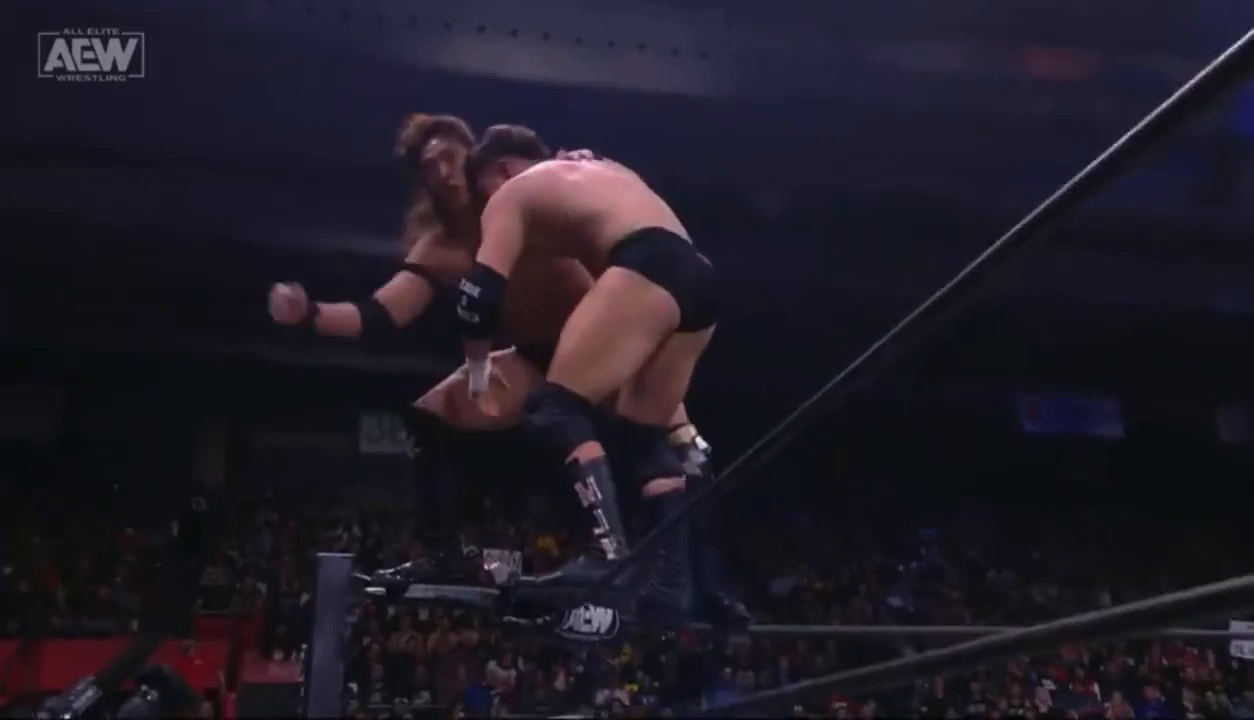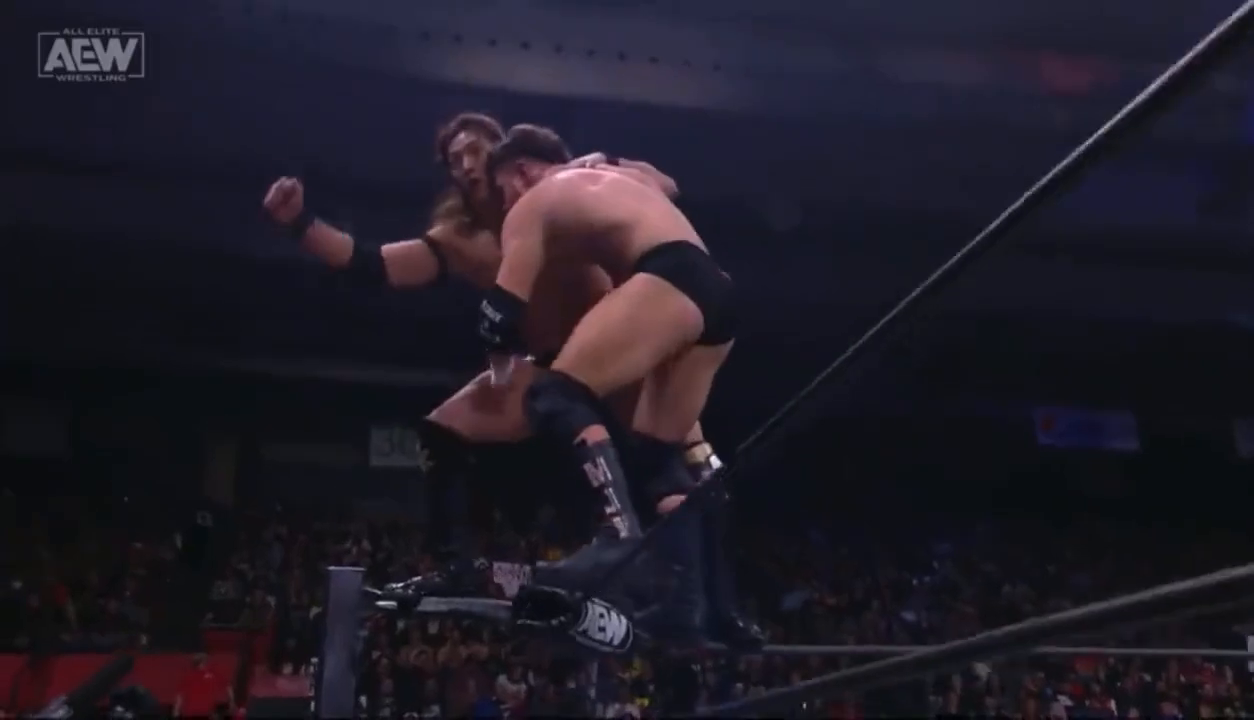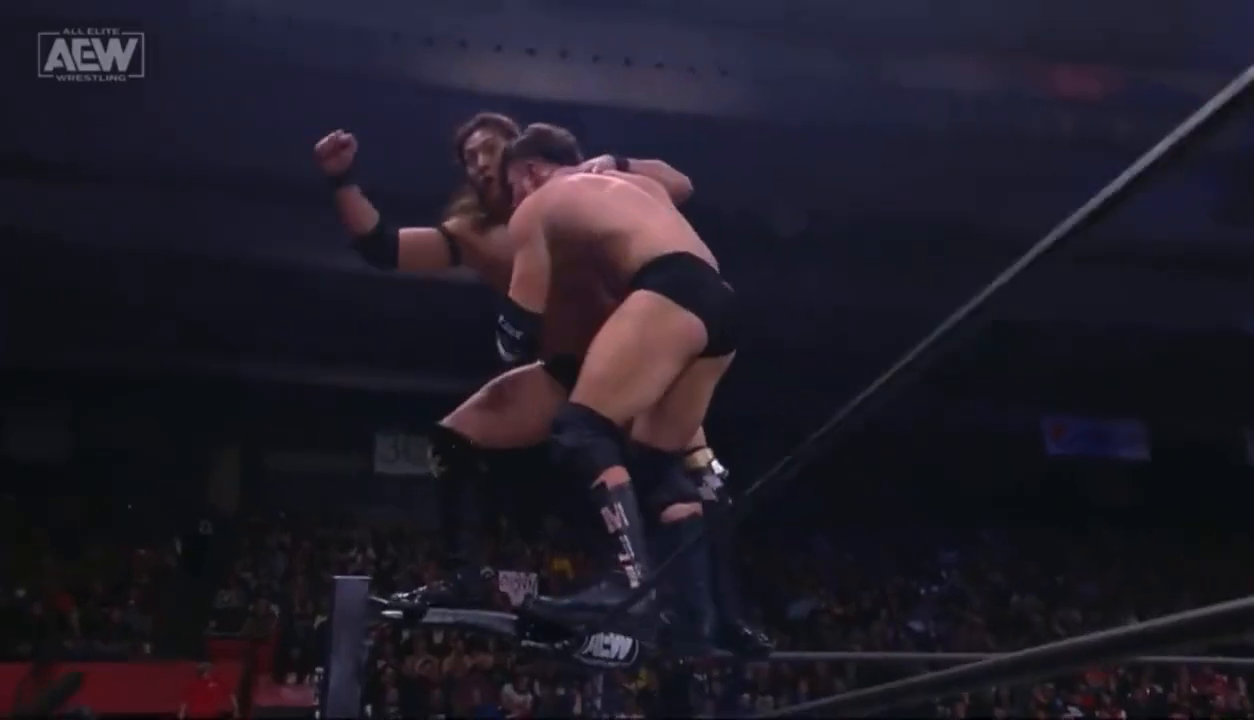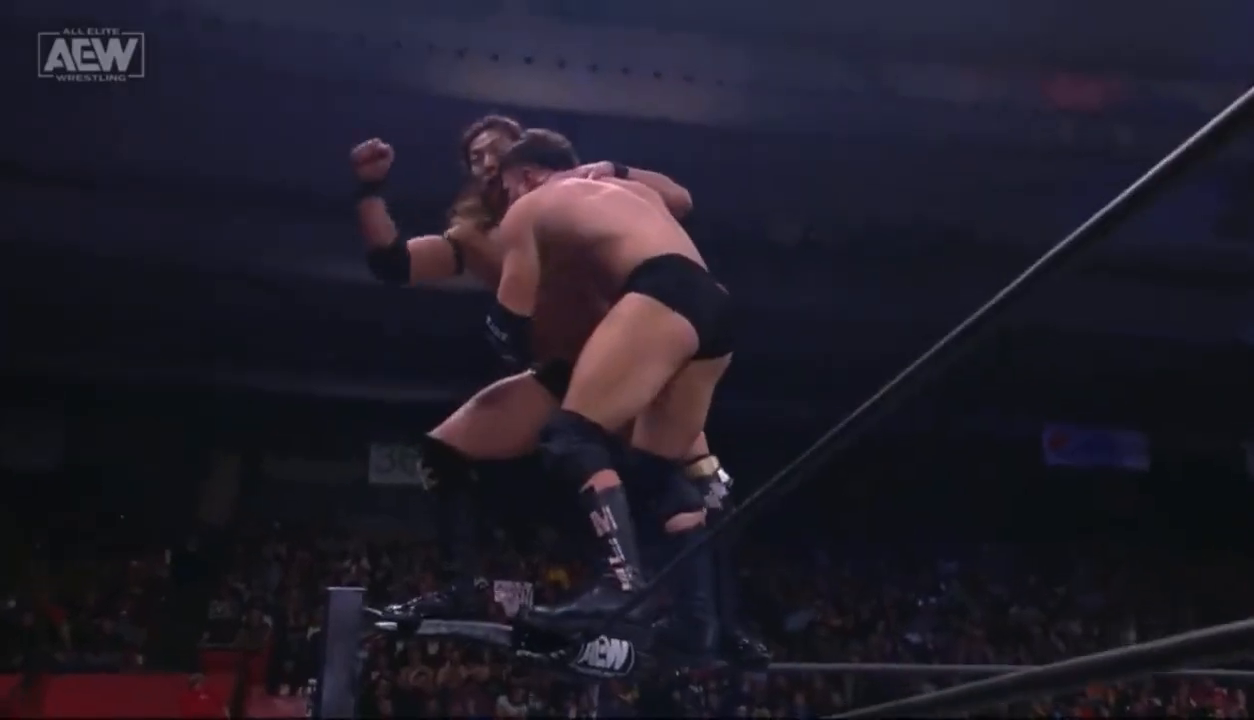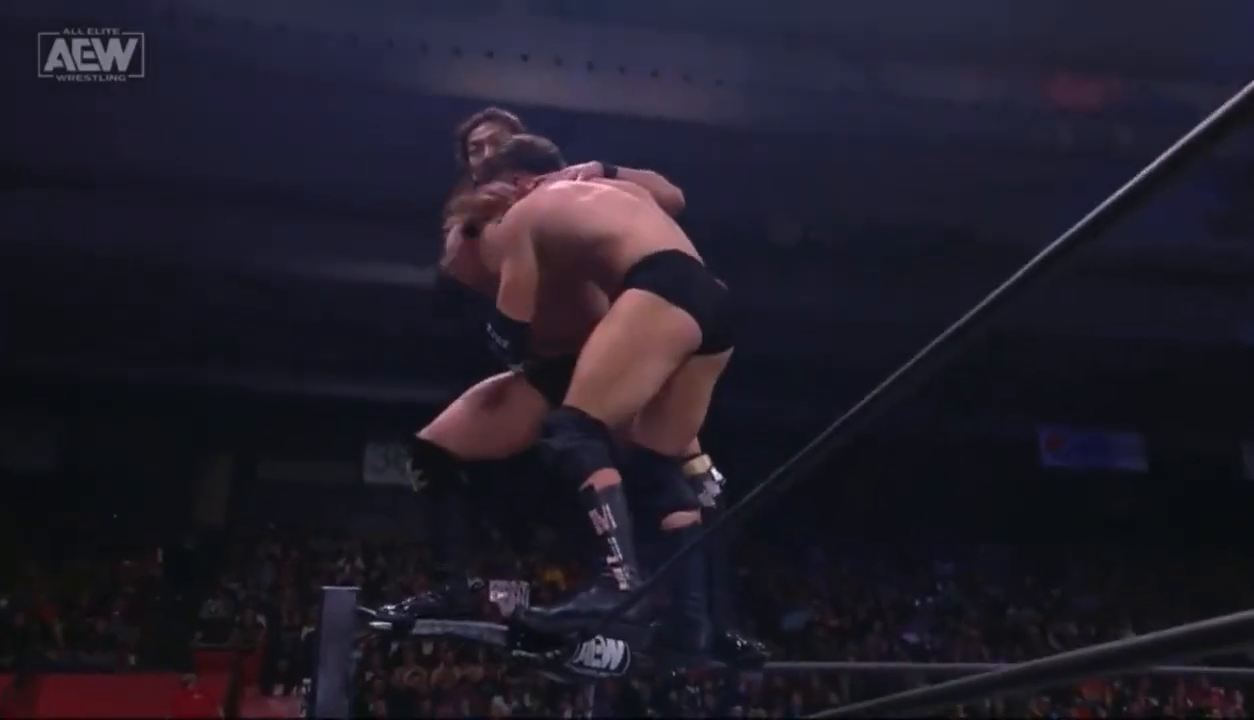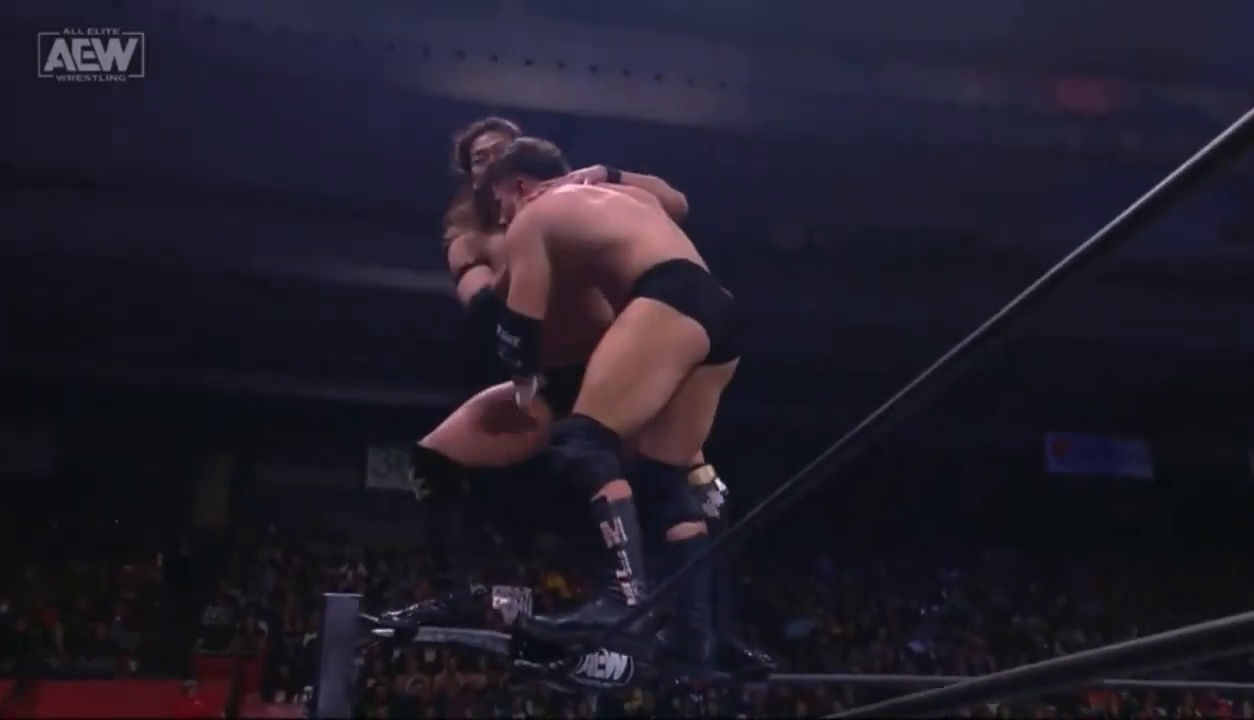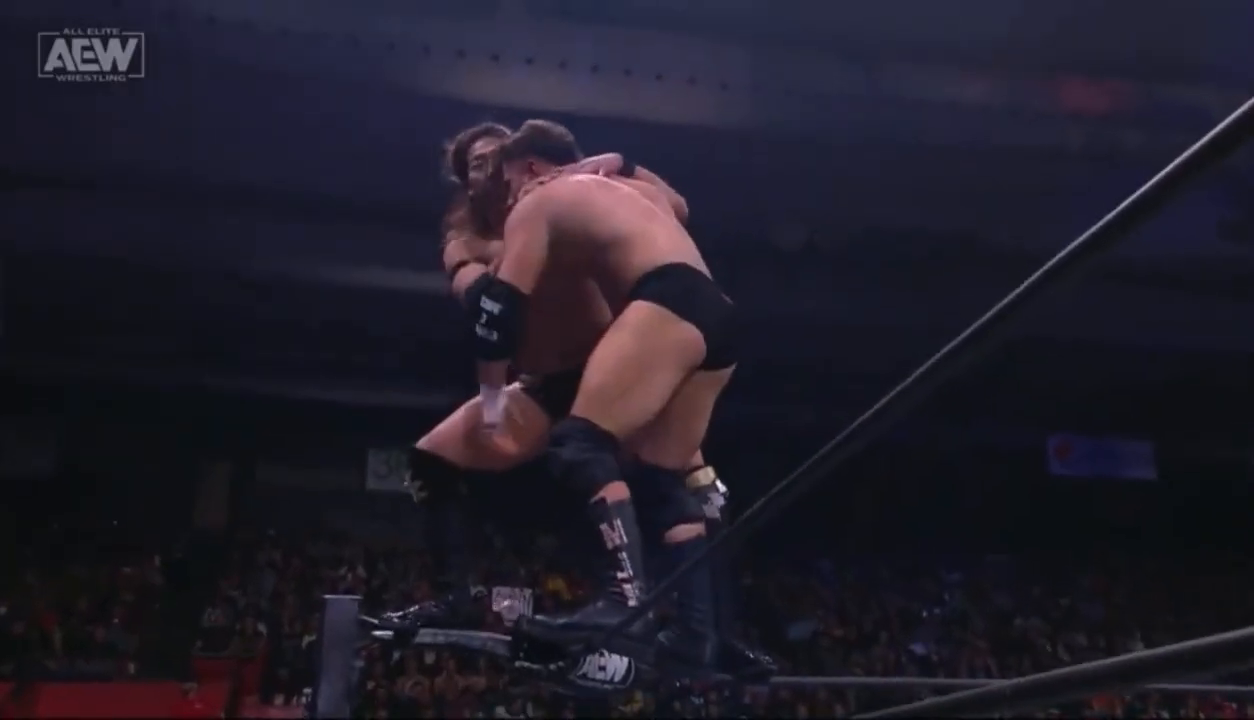
dt=0.2s
person 1, frame 1
right shoulder: (440, 248)
right elbow: (376, 317)
left wrist: (589, 163)
right wrist: (310, 312)
right hip: (538, 357)
left knee: (683, 449)
right knee: (429, 420)
left ankle: (705, 586)
right ankle: (445, 555)
person 1, frame 2
right shoulder: (459, 240)
left elbow: (665, 189)
right elbow: (368, 268)
left wrist: (608, 164)
right wrist: (302, 222)
left knee: (694, 462)
right knee: (441, 434)
left ankle: (714, 603)
right ankle: (460, 567)
person 1, frame 3
right shoulder: (474, 236)
left elbow: (680, 187)
right elbow: (382, 247)
left wrist: (615, 165)
right wrist: (342, 180)
right hip: (563, 370)
left knee: (699, 472)
right knee: (451, 442)
left ankle: (725, 613)
right ankle: (467, 576)
person 1, frame 4
right shoulder: (476, 239)
left elbow: (680, 201)
right elbow: (392, 264)
left wrist: (613, 171)
right wrist: (371, 188)
right hip: (555, 377)
left knee: (700, 481)
right knee: (443, 451)
left ankle: (723, 625)
right ankle: (460, 588)
person 1, frame 5
right shoulder: (472, 232)
left elbow: (673, 199)
left wrist: (603, 172)
right wrist: (477, 235)
right hip: (542, 376)
left knee: (689, 479)
right knee: (431, 451)
left ankle: (718, 624)
right ankle: (453, 588)
person 1, frame 6
right shoulder: (471, 243)
left elbow: (675, 205)
right elbow: (484, 316)
left wrist: (607, 175)
right hip: (544, 385)
right knee: (433, 459)
left ankle: (717, 634)
right ankle: (455, 595)
person 1, frame 7
right shoulder: (467, 245)
left elbow: (675, 211)
left wrist: (619, 165)
right hip: (542, 391)
left knee: (690, 492)
right knee: (430, 461)
left ankle: (720, 637)
right ankle: (456, 597)
person 2, frame 1
left shoulder: (512, 195)
right shoulder: (604, 171)
left elbow: (481, 292)
left wrist: (478, 378)
left hip: (648, 268)
right hip: (698, 278)
left knee: (555, 409)
right knee: (646, 437)
left ankle: (611, 559)
right ankle: (672, 583)
person 2, frame 2
left shoulder: (533, 205)
right shoulder: (620, 181)
left elbow: (503, 311)
left wrist: (502, 371)
left hip: (671, 279)
right hip: (716, 291)
left knee: (556, 396)
right knee: (658, 453)
left ankle: (621, 538)
right ankle: (686, 600)
person 2, frame 3
left shoulder: (536, 210)
right shoulder: (633, 184)
left elbow: (521, 326)
left wrist: (512, 348)
left hip: (672, 295)
right hip: (718, 304)
left knee: (580, 431)
right knee: (657, 463)
left ankle: (633, 584)
right ankle: (691, 608)
person 2, frame 4
left shoulder: (527, 212)
right shoulder: (629, 189)
left elbow: (509, 331)
left wrist: (516, 348)
left hip: (664, 296)
right hip: (714, 307)
left knee: (571, 437)
right knee: (659, 471)
left ankle: (624, 587)
right ankle: (692, 616)
person 2, frame 5
left shoulder: (521, 217)
right shoulder: (618, 190)
left elbow: (510, 335)
left hip: (663, 293)
right hip: (712, 303)
left knee: (572, 434)
right knee: (659, 468)
left ankle: (620, 589)
person 2, frame 6
left shoulder: (531, 222)
right shoulder: (622, 196)
left elbow: (521, 333)
left wrist: (526, 395)
left hip: (671, 302)
right hip: (718, 313)
left knee: (581, 443)
right knee: (665, 477)
left ankle: (627, 600)
right ankle: (693, 627)
person 2, frame 7
left shoulder: (538, 206)
right shoulder: (628, 191)
left elbow: (501, 308)
left wrist: (491, 405)
left hip: (669, 305)
right hip: (716, 316)
left knee: (579, 445)
right knee: (662, 479)
left ankle: (627, 603)
right ankle: (694, 631)
